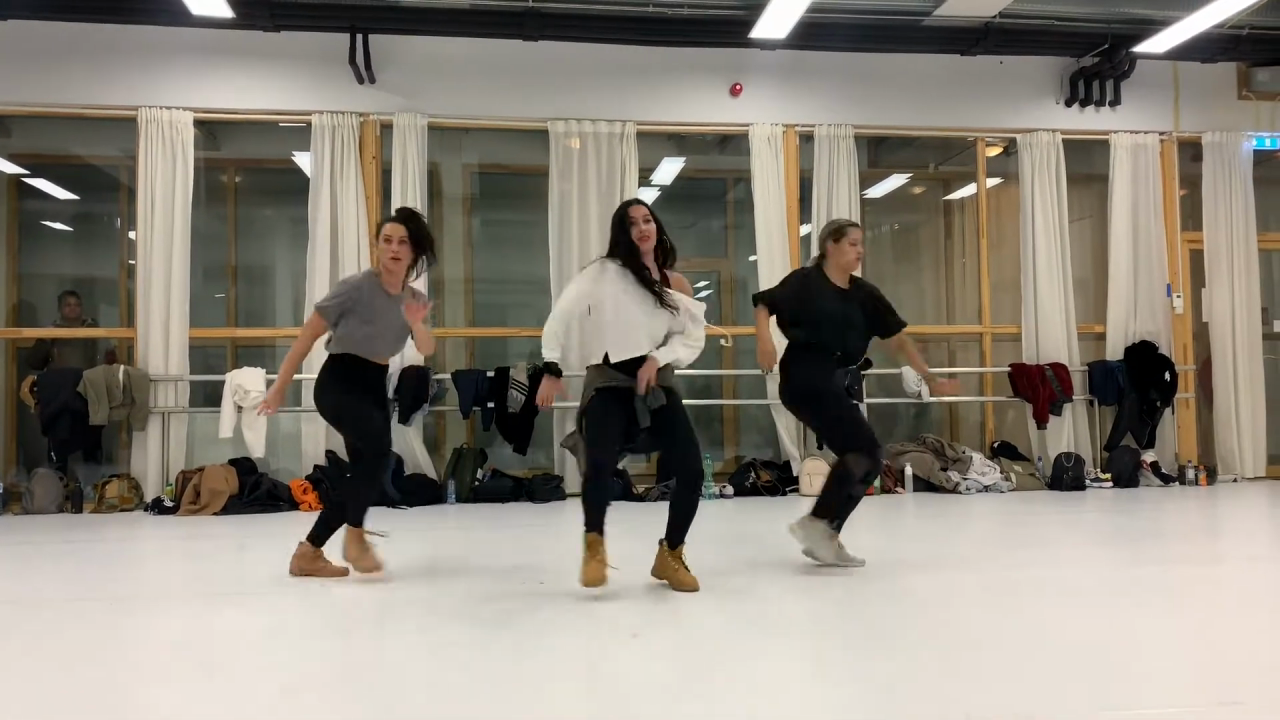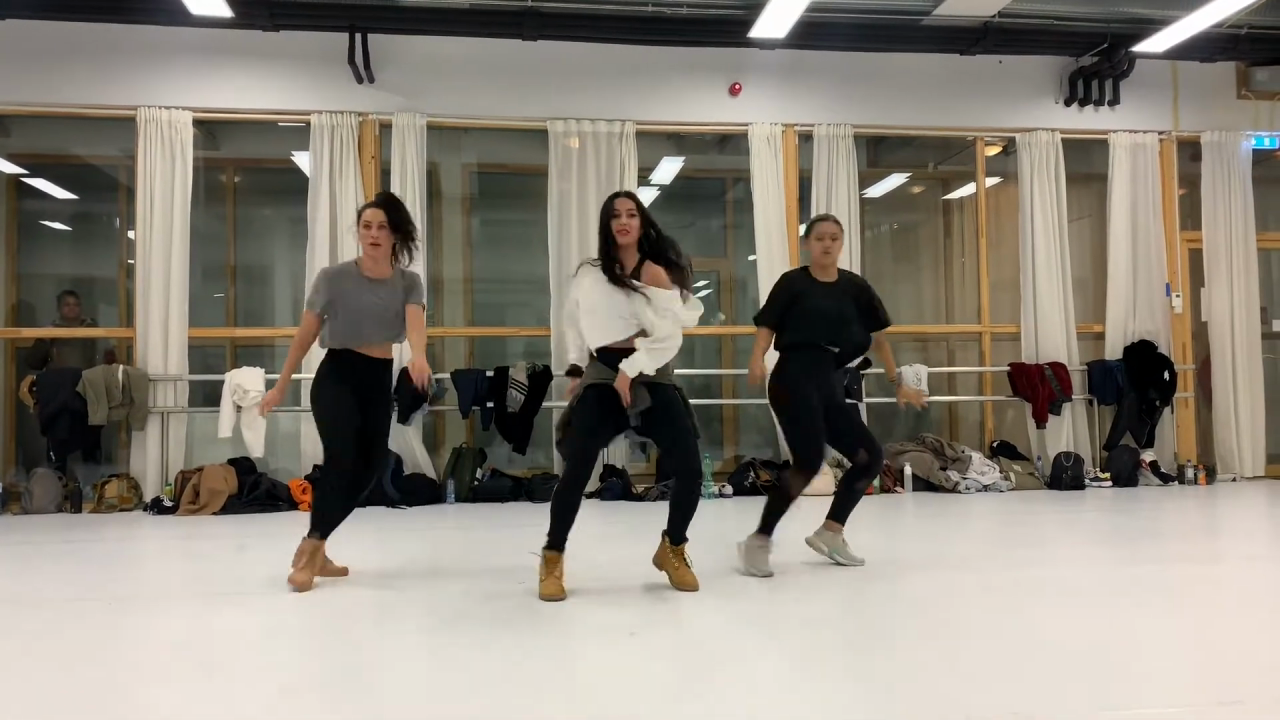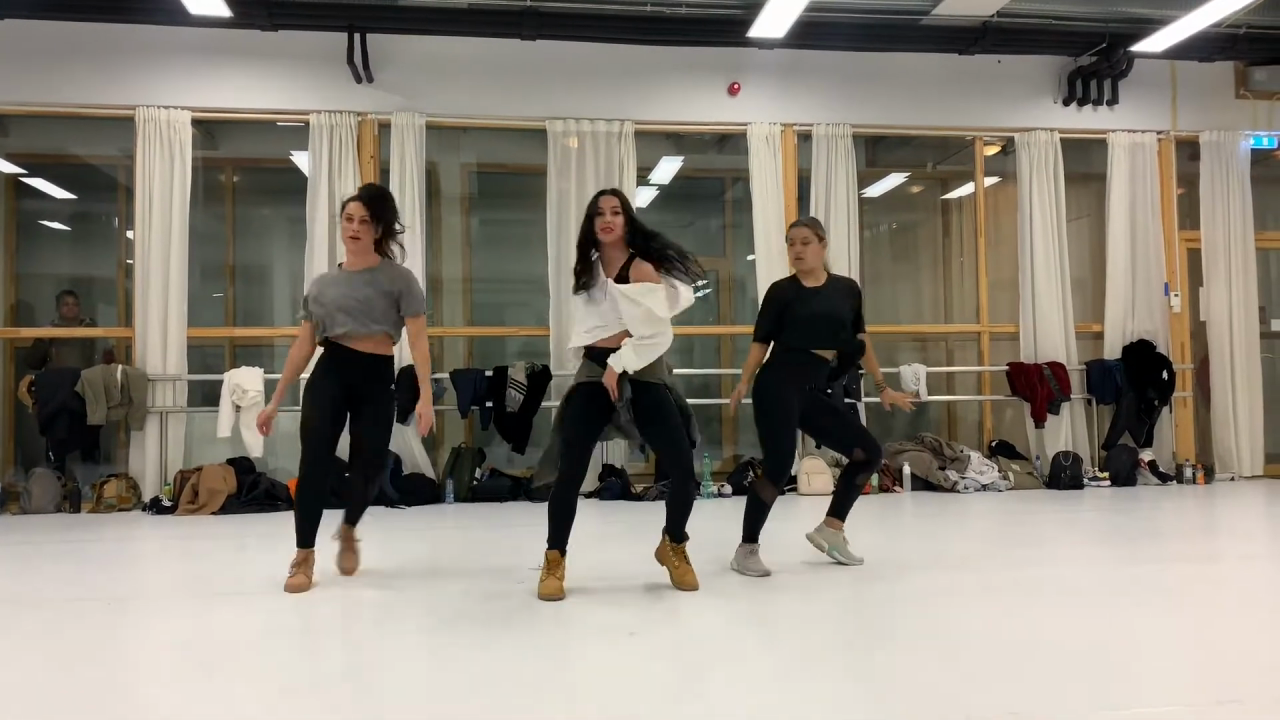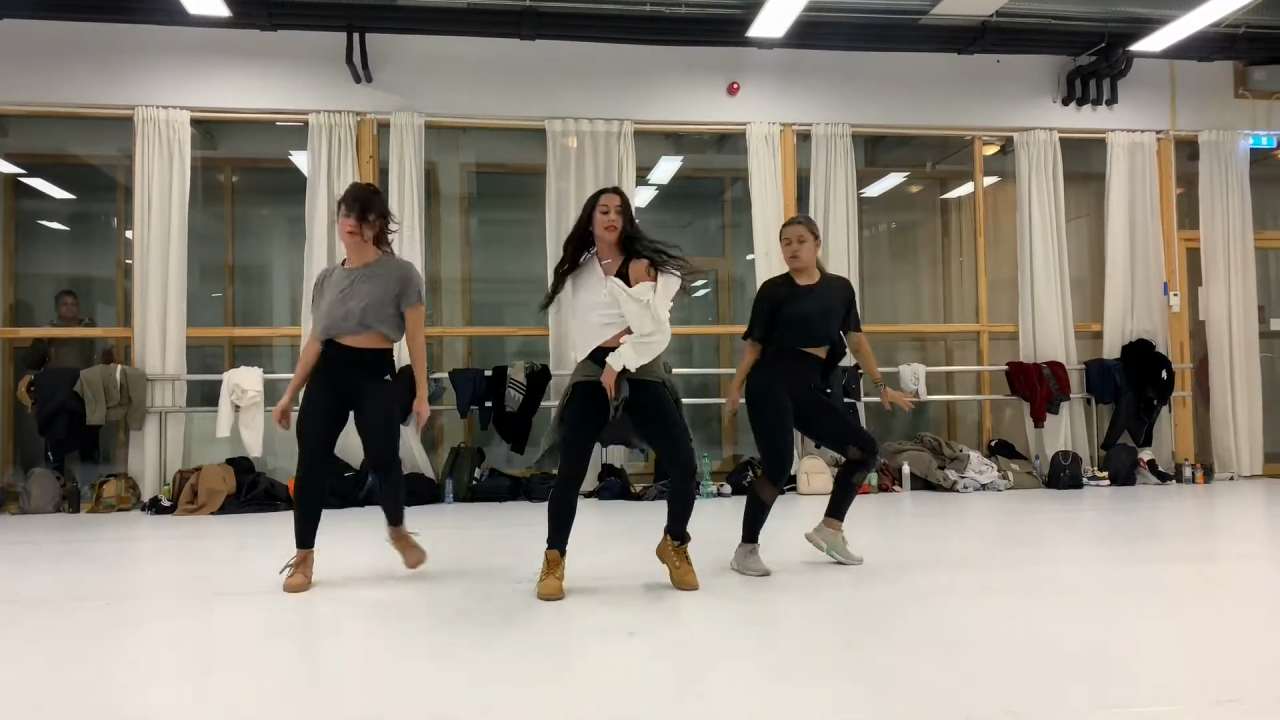
dt=0.1s
person 1, frame 1
left shoulder: (672, 282)
right shoulder: (604, 272)
left elbow: (693, 335)
right elbow: (563, 315)
left wrist: (660, 359)
right wrist: (552, 369)
left hip: (655, 383)
right hip: (609, 382)
left knee: (691, 471)
right knee: (601, 466)
left ankle: (670, 555)
right ankle: (594, 544)
person 1, frame 2
left shoulder: (656, 272)
right shoulder: (589, 273)
left elbow: (670, 335)
right elbow: (574, 321)
left wrist: (631, 368)
right wrist: (575, 369)
left hip: (650, 376)
right hip: (600, 376)
left knee: (689, 470)
right knee: (576, 471)
left ankle: (672, 549)
right ankle: (551, 561)
person 1, frame 3
left shoulder: (645, 268)
right shoulder: (585, 269)
left elbow: (657, 332)
left wrist: (619, 365)
left hip: (642, 373)
right hip: (592, 374)
left knee: (682, 468)
right knee: (569, 471)
left ankle: (673, 546)
right ankle: (554, 562)
person 1, frame 4
left shoulder: (642, 265)
right shoulder: (575, 269)
left elbow: (657, 331)
left wrist: (619, 361)
left hip: (641, 371)
right hip: (592, 373)
left knee: (683, 465)
right knee: (570, 471)
left ankle: (674, 545)
right ankle: (554, 561)
person 2, frame 1
left shoulder: (412, 297)
right shoulder: (354, 287)
left elbow: (427, 350)
right elbow: (308, 335)
left wrist: (418, 324)
right wrist: (278, 386)
left hip: (375, 386)
right hip: (340, 382)
left knee: (366, 469)
right knee: (378, 443)
left ankle: (309, 554)
right ankle: (355, 534)
person 2, frame 2
left shoulder: (408, 283)
right shoulder: (332, 277)
left elbow: (416, 327)
right elbow: (306, 334)
left wrist: (419, 360)
right wrist: (279, 386)
left hip: (378, 380)
right hip: (337, 375)
left knee: (365, 470)
right knee: (340, 456)
left ankle: (315, 549)
right ankle: (309, 549)
person 2, frame 3
left shoulder: (400, 278)
right shoulder: (323, 284)
left elbow: (418, 338)
right elbow: (303, 346)
left wrist: (425, 396)
right wrist: (275, 401)
left hip: (377, 377)
right hip: (331, 372)
left knee: (369, 466)
right knee: (315, 464)
left ankle: (348, 532)
right ankle: (304, 557)
person 2, frame 4
left shoulder: (401, 271)
right shoulder: (327, 278)
left elbow: (416, 333)
right elbow: (315, 341)
left wrist: (422, 392)
right wrist: (291, 393)
left hip: (375, 372)
right hip: (329, 371)
left knee: (383, 460)
right knee: (312, 465)
left ankle: (397, 529)
right ankle: (303, 558)
person 3, frame 1
left shoulder: (865, 293)
right shoulder: (806, 280)
left elbow: (898, 337)
right elbow: (762, 305)
left wrist: (930, 378)
right wrist: (765, 339)
left hip: (831, 382)
right hip: (805, 378)
left knee: (867, 460)
right knee: (865, 448)
left ankle: (826, 539)
right ankle: (814, 522)
person 3, frame 2
left shoulder: (856, 286)
right shoulder: (791, 282)
left elbow: (878, 337)
right elbow: (767, 326)
left wrist: (898, 384)
right wrist: (757, 360)
left hip: (828, 386)
right hip: (794, 379)
left knee: (871, 457)
right knee: (810, 459)
left ankle: (829, 532)
right ankle: (758, 541)
person 3, frame 3
left shoulder: (847, 289)
right shoulder: (781, 291)
left elbow: (860, 342)
right elbow: (762, 341)
left wrist: (882, 388)
right wrist: (744, 384)
left hip: (815, 389)
right hip: (777, 384)
left knee: (869, 453)
right knee: (779, 466)
left ankle: (830, 530)
right ankle: (747, 548)
person 3, frame 4
left shoulder: (839, 288)
right shoulder: (774, 289)
left elbow: (855, 339)
right elbow: (754, 342)
left wrist: (881, 385)
right wrist: (736, 386)
left hip: (808, 388)
right hip: (770, 383)
left knee: (864, 450)
right knee: (778, 465)
left ankle: (829, 529)
right ankle: (746, 548)
